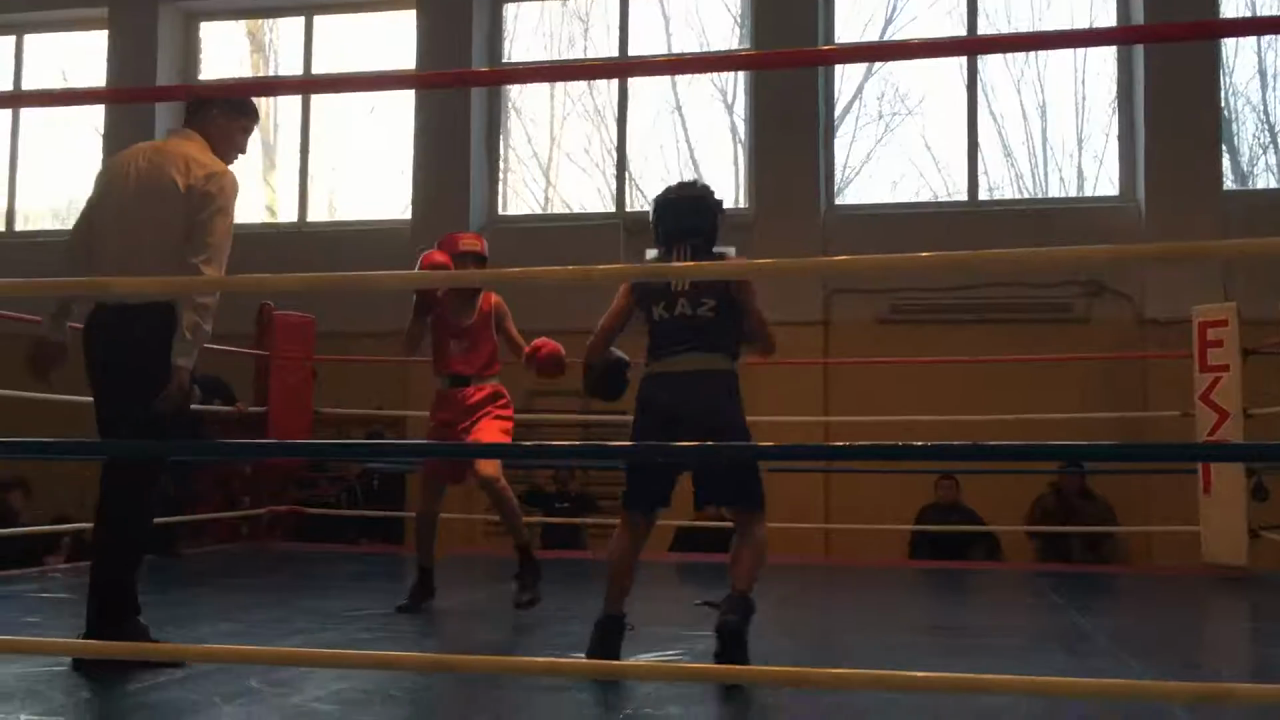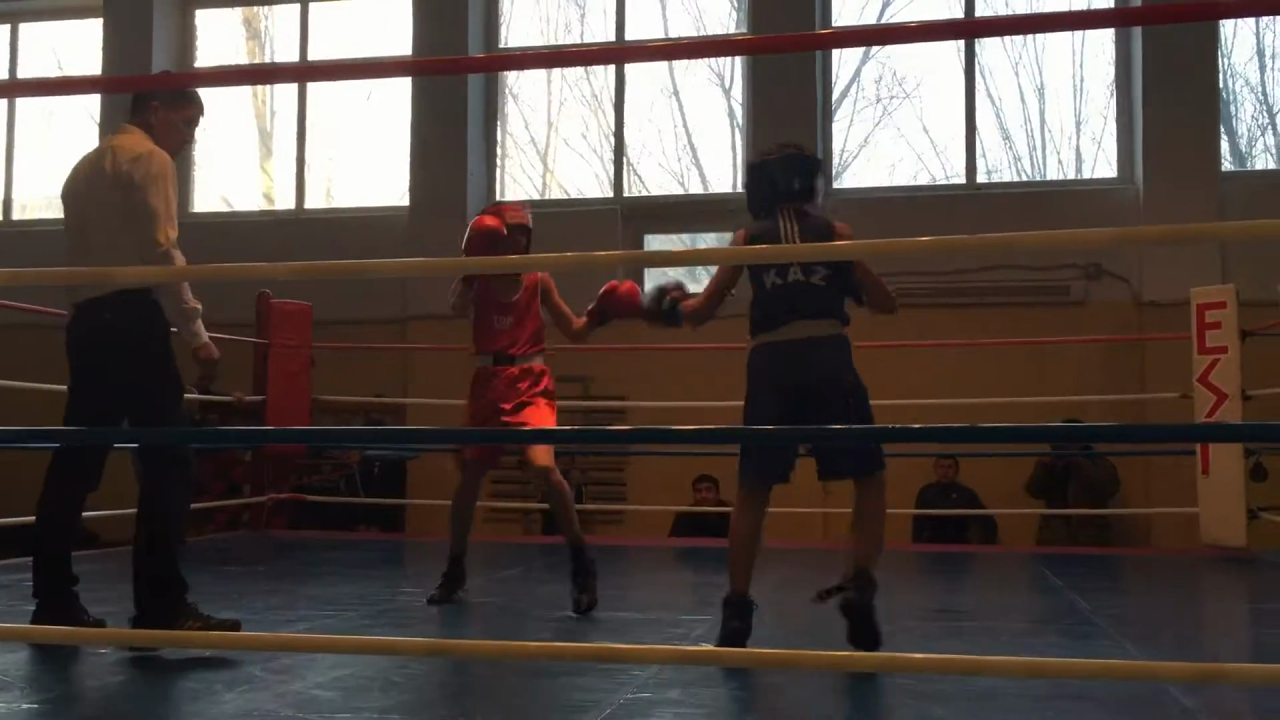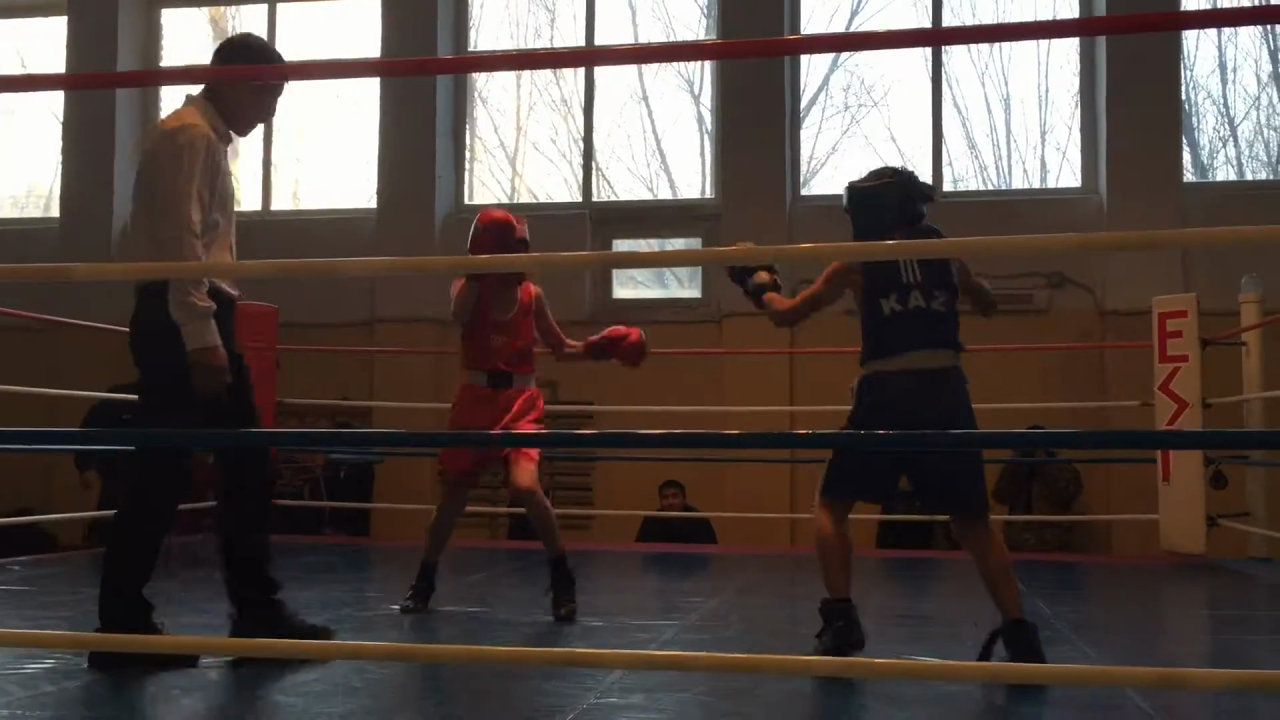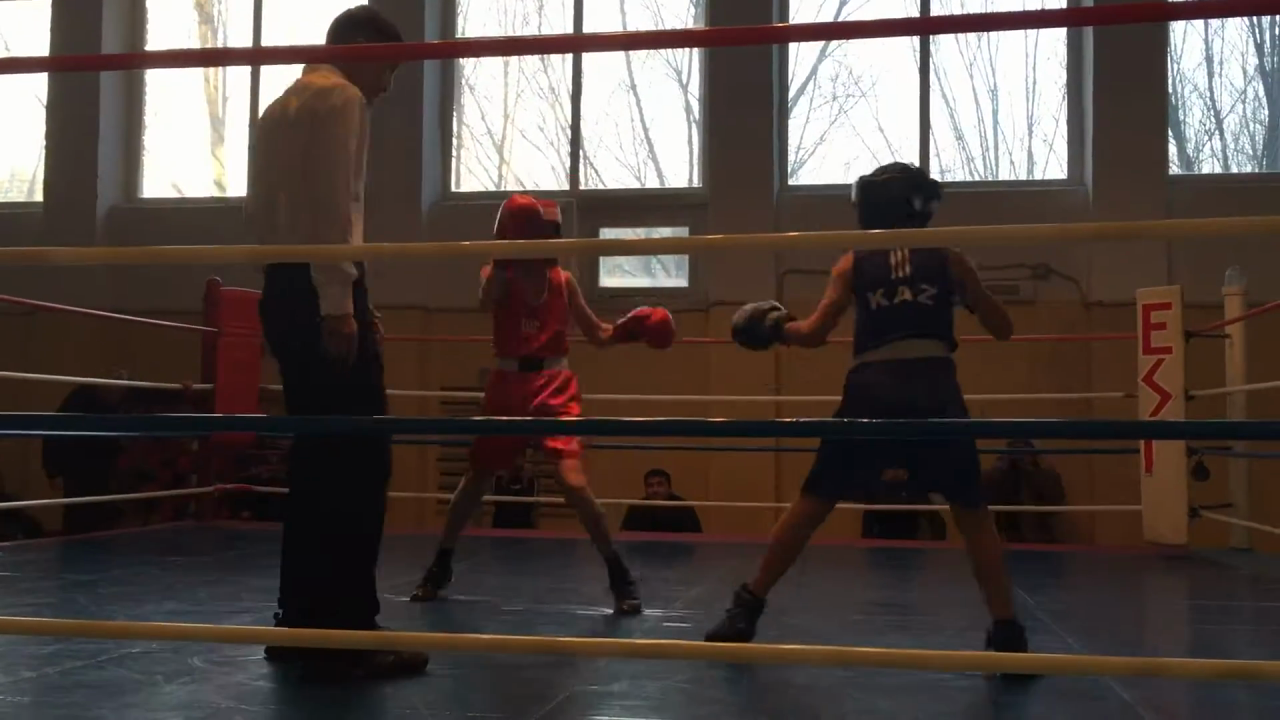
dt=0.7s
person 1, frame 1
left shoulder: (123, 162)
right shoulder: (213, 176)
left elbow: (77, 252)
right elbow: (202, 276)
left wrist: (55, 329)
right wrist: (184, 359)
left hip: (106, 327)
right hip: (154, 331)
left knee: (124, 471)
right knee: (137, 476)
left ankle: (113, 616)
right ankle: (110, 628)
person 1, frame 2
left shoulder: (85, 166)
right shoulder: (148, 159)
left elbow: (84, 256)
right elbow: (160, 253)
right wrist: (195, 331)
left hip: (87, 321)
right hip: (129, 320)
left knee: (76, 461)
right knee: (167, 462)
left ankle: (56, 602)
right ankle: (162, 610)
person 1, frame 3
left shoulder: (206, 137)
right shoulder: (186, 133)
right elbow: (177, 242)
right wrist: (199, 334)
left hip: (196, 321)
right hip: (180, 322)
left knee: (248, 466)
right knee: (164, 473)
left ankle: (258, 613)
right ankle: (122, 626)
person 1, frame 4
left shoulder: (282, 107)
right shoulder: (342, 99)
right elbow: (332, 204)
right wrist: (338, 303)
left hip: (283, 291)
right hip: (319, 296)
left knee: (316, 456)
right knee: (361, 458)
left ankle: (301, 621)
right ankle: (346, 632)
person 2, frame 1
left shoulder: (642, 278)
right shoulder: (732, 272)
left elbow: (597, 349)
right elbow: (765, 345)
left wrist: (596, 370)
left hip: (659, 398)
right hip: (715, 397)
left knee: (634, 523)
right knee: (750, 521)
left ankle: (608, 631)
right ankle: (736, 606)
person 2, frame 2
left shoulder: (744, 239)
right shoulder: (836, 232)
left elbow: (701, 311)
right elbow: (884, 304)
left wrist: (671, 304)
left hip: (772, 366)
right hip: (829, 363)
left knee: (753, 497)
right knee: (867, 483)
left ankle: (738, 611)
right ankle: (860, 588)
person 2, frame 3
left shoulder: (857, 262)
right shoulder: (943, 253)
left elbow: (787, 314)
right elbow: (987, 305)
left wrist: (758, 282)
left hip: (887, 396)
right hip: (947, 395)
left knee: (831, 508)
right knee: (974, 526)
left ankle: (841, 618)
right ankle: (1020, 635)
person 2, frame 4
left shoulder: (853, 263)
right shoulder: (946, 257)
left elbow: (815, 333)
right elbow: (1001, 328)
left wrist: (770, 326)
right wrist: (965, 299)
left hip: (871, 389)
right hip: (934, 388)
left knee: (811, 504)
right knee: (972, 515)
left ankle: (745, 610)
right ankle: (1007, 633)
person 3, frame 1
left shoulder: (493, 305)
right shoulder: (437, 303)
left elbow: (521, 350)
right elbow: (410, 349)
left wrist: (540, 354)
right wrist: (421, 303)
left hip: (489, 401)
right hip: (447, 404)
left knee: (489, 475)
right knee: (428, 500)
left ankle: (527, 562)
right ankle: (424, 582)
person 3, frame 2
left shoulder: (539, 279)
right shoulder: (479, 274)
left elbow: (575, 331)
right elbow: (456, 310)
left wrist: (600, 315)
left hip: (532, 383)
right hip: (489, 384)
left knee: (543, 467)
right knee: (468, 482)
left ankle: (581, 564)
right ankle: (455, 571)
person 3, frame 3
left shoulder: (532, 295)
right shoulder: (470, 282)
left elbow: (560, 348)
right elbow: (459, 317)
left wrist: (597, 347)
right wrist: (478, 268)
left hip: (520, 402)
right hip: (475, 402)
left knee: (525, 486)
right knee: (452, 499)
left ankle: (562, 576)
right ankle: (424, 580)
person 3, frame 4
left shoulder: (564, 280)
right shoulder: (498, 270)
left elbow: (597, 334)
right elbow: (487, 303)
left wrist: (629, 327)
right wrist: (504, 254)
left hip: (555, 388)
right hip: (507, 387)
left knee: (573, 485)
right knee: (475, 481)
left ankle: (619, 576)
right ankle: (440, 567)
